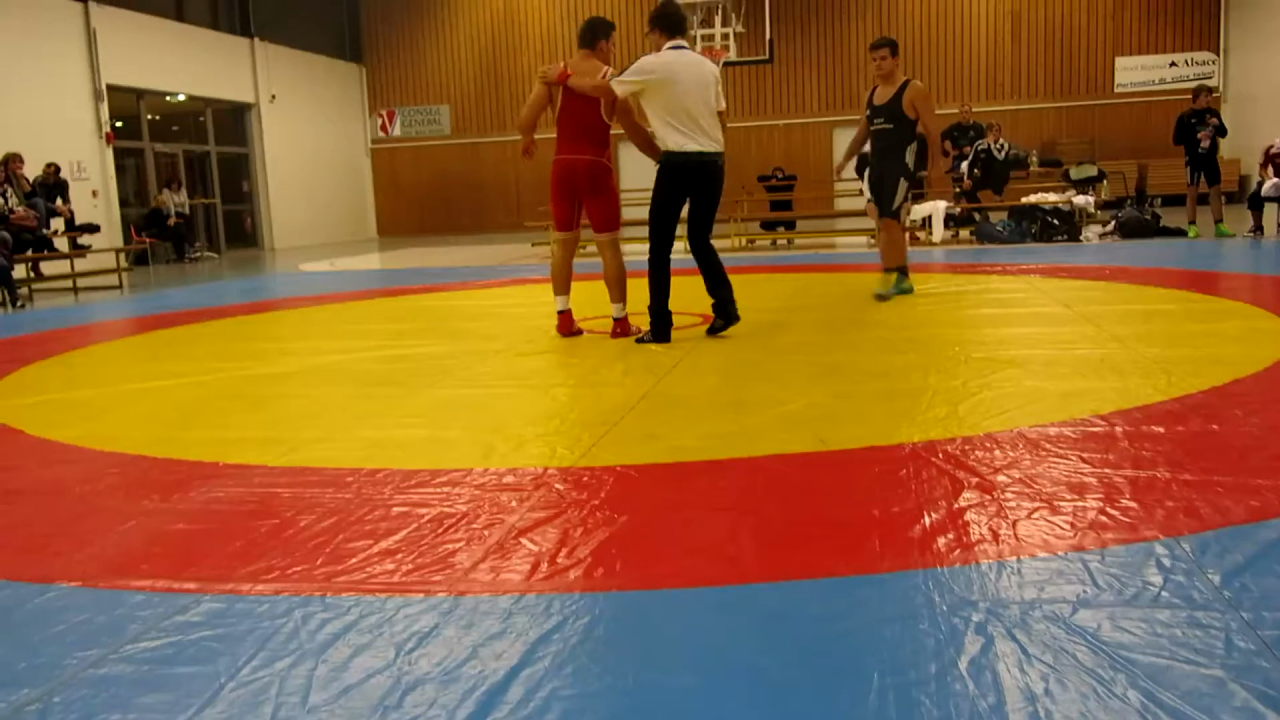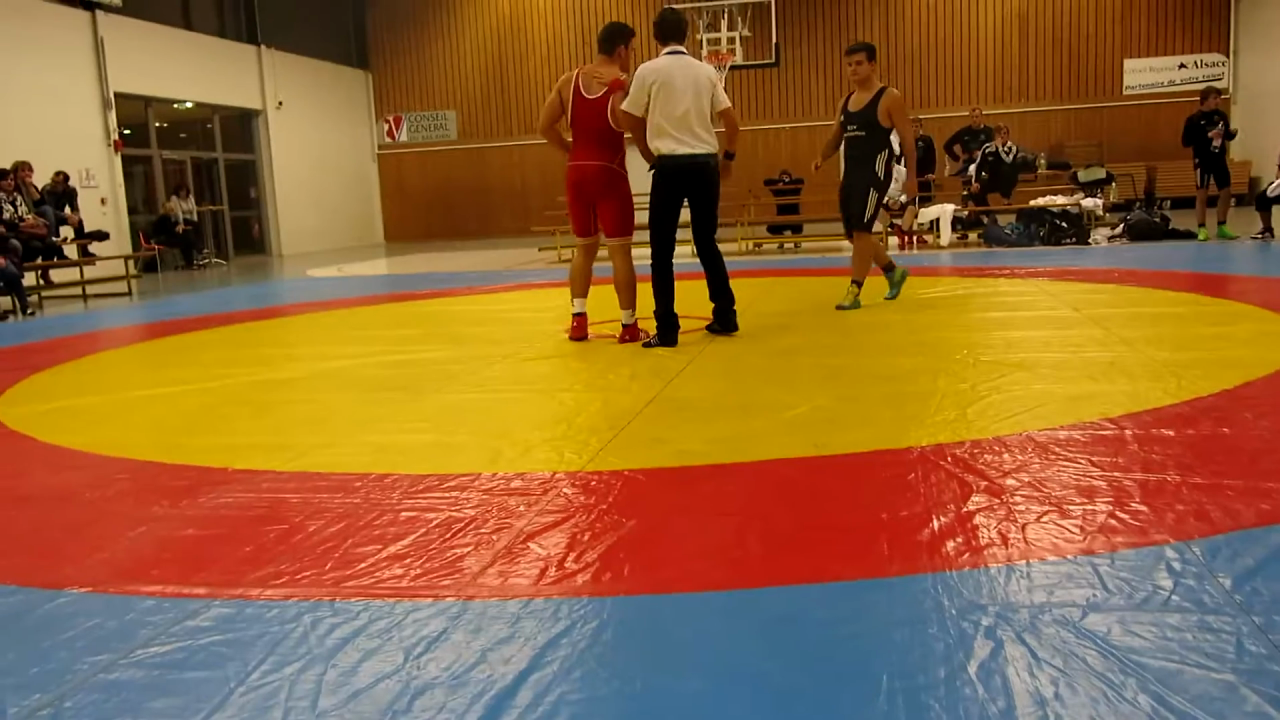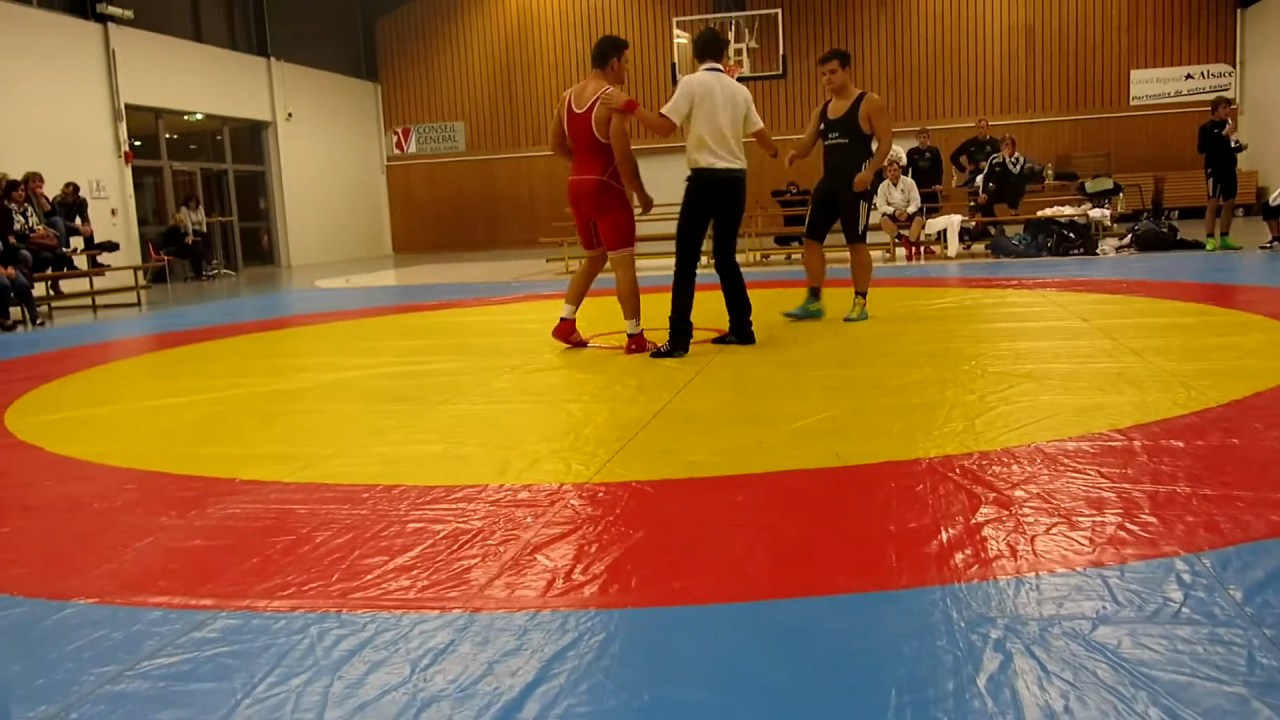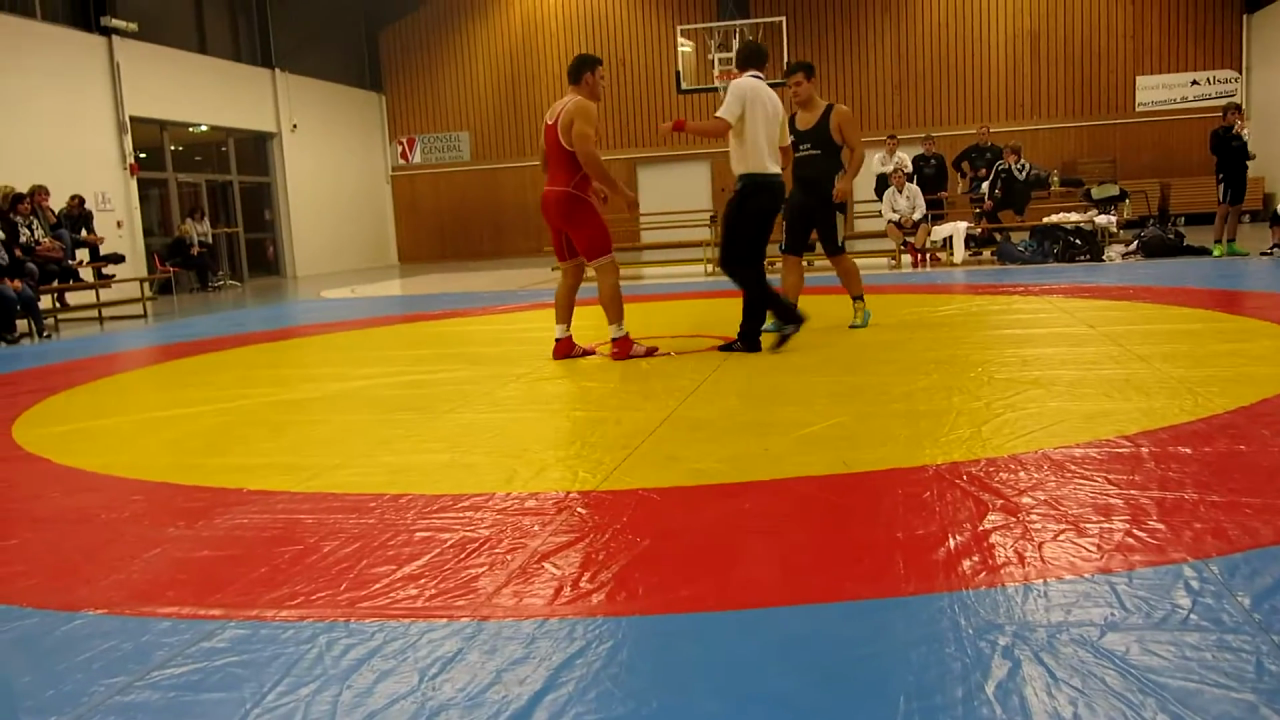
dt=0.3s
person 1, frame 1
left shoulder: (652, 65)
right shoulder: (709, 67)
left elbow: (602, 89)
right elbow: (722, 119)
left wrist: (564, 77)
left hip: (679, 163)
right hip: (713, 162)
left knee: (661, 244)
right knee: (701, 240)
left ankle: (660, 326)
right ankle: (725, 305)
person 1, frame 2
left shoulder: (648, 71)
right shoulder: (706, 71)
left elbow: (631, 124)
right elbow: (731, 121)
right wrist: (728, 157)
left hip: (670, 166)
right hip: (705, 163)
left knee: (662, 249)
right knee: (706, 243)
left ankle: (666, 329)
right ankle: (725, 315)
person 1, frame 3
left shoulder: (691, 83)
right shoulder: (740, 90)
left elbow: (663, 127)
right elbow: (762, 137)
left wrist: (629, 106)
right wrist: (774, 152)
left hip: (705, 179)
right hip: (735, 179)
left knee: (686, 260)
right knee: (725, 256)
left ankle: (679, 338)
right ankle: (741, 328)
person 1, frame 4
left shoulder: (740, 88)
right shoulder: (773, 99)
left elbow: (718, 127)
right elbow: (785, 149)
left wrist: (676, 124)
left hip: (754, 185)
right hip: (774, 184)
left knee: (733, 260)
right knee: (750, 261)
left ankle: (787, 314)
right ankle: (749, 337)
person 2, frame 1
right shoulder: (613, 79)
left elbow: (526, 120)
right elbow: (634, 131)
left wrist: (527, 141)
left hip: (563, 167)
right hip: (597, 169)
left knee: (563, 245)
right knee: (609, 246)
left ankle: (564, 316)
right ankle: (619, 321)
person 2, frame 2
left shoulder: (568, 80)
right shoulder: (625, 87)
left elbow: (545, 126)
left hip: (576, 173)
right hip: (609, 175)
left knee: (585, 248)
right knee: (620, 252)
left ankle: (579, 320)
right ankle: (629, 326)
person 2, frame 3
left shoulder: (568, 97)
left elbow: (557, 145)
right elbow: (622, 155)
right wrist: (642, 193)
left hip: (577, 186)
right hip: (606, 189)
left knee: (594, 258)
right knee: (623, 263)
left ankle: (565, 323)
right ankle: (635, 337)
person 2, frame 4
left shoulder: (553, 110)
right shoulder: (583, 108)
right elbow: (587, 157)
right wrist: (621, 191)
left hip: (552, 197)
right hip: (573, 201)
left knee: (571, 272)
right knee: (607, 269)
left ankle: (563, 342)
right ankle: (621, 341)
person 3, frame 1
left shoulder: (914, 90)
right shoulder: (872, 95)
left elbow: (931, 129)
right elbow: (862, 133)
left wrist: (936, 165)
right wrist: (846, 158)
left hip: (902, 164)
right hip: (877, 165)
left knee: (890, 219)
right knee: (885, 224)
left ankle: (888, 277)
right ankle: (902, 278)
person 3, frame 2
left shoulder: (890, 98)
right shoulder: (846, 102)
left elbow: (906, 138)
right elbow: (835, 137)
left wrist: (911, 174)
right wrist: (822, 157)
left hip: (874, 172)
right hip: (850, 172)
left knee: (862, 231)
right knee: (854, 234)
left ankle: (855, 291)
right ankle: (894, 272)
person 3, frame 3
left shoulder: (870, 103)
right shoulder: (822, 110)
left elbow: (885, 142)
right elbow: (807, 143)
left wrist: (869, 172)
right wrist: (796, 153)
left hip: (856, 182)
right hip: (828, 181)
left knee: (856, 243)
right knee: (811, 240)
left ankle: (860, 302)
right ankle: (813, 301)
person 3, frame 4
left shoulder: (838, 114)
right shoulder: (788, 121)
left elbow: (856, 151)
left wrist: (846, 181)
left hip: (828, 194)
right hip: (799, 194)
left knee: (836, 255)
right knee: (790, 255)
left ankle: (860, 307)
